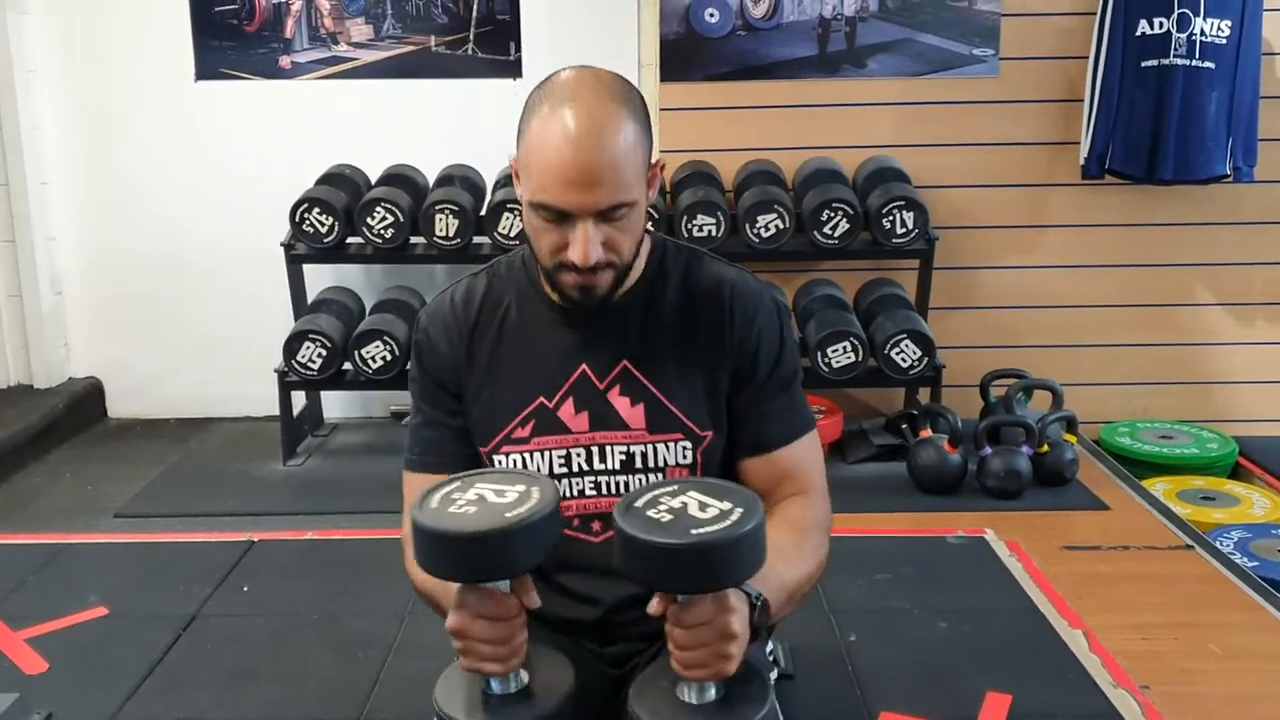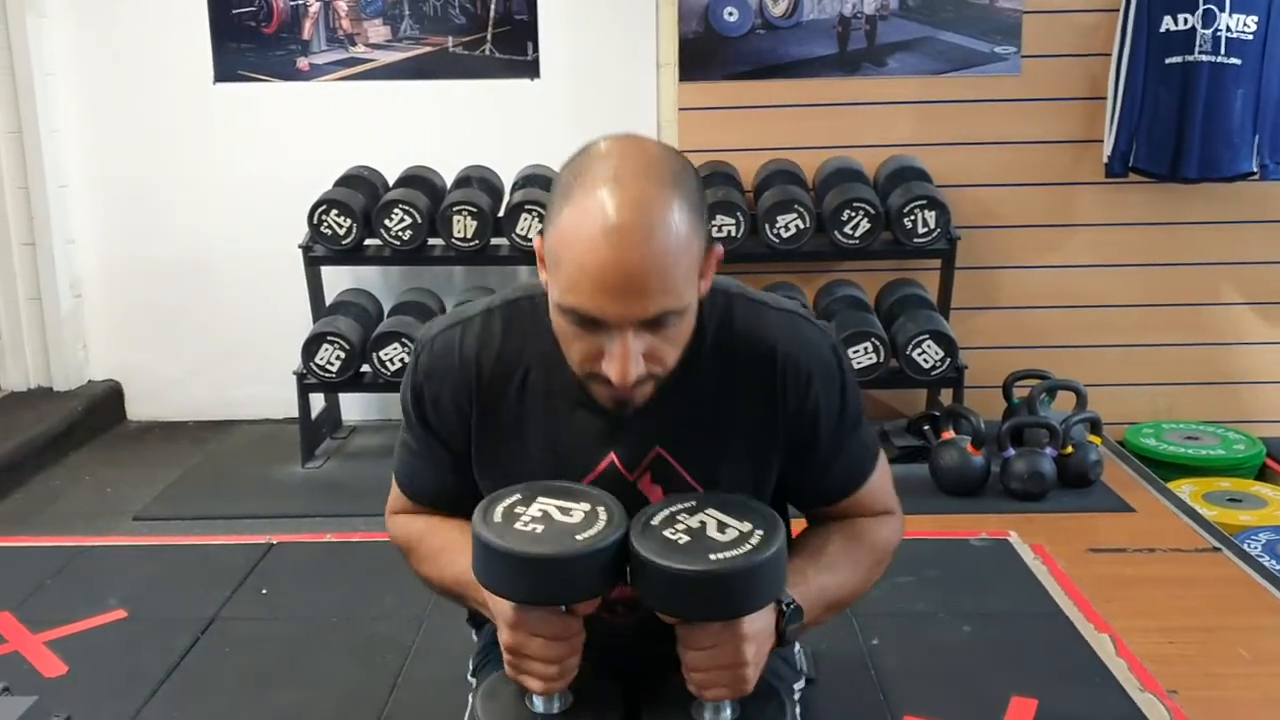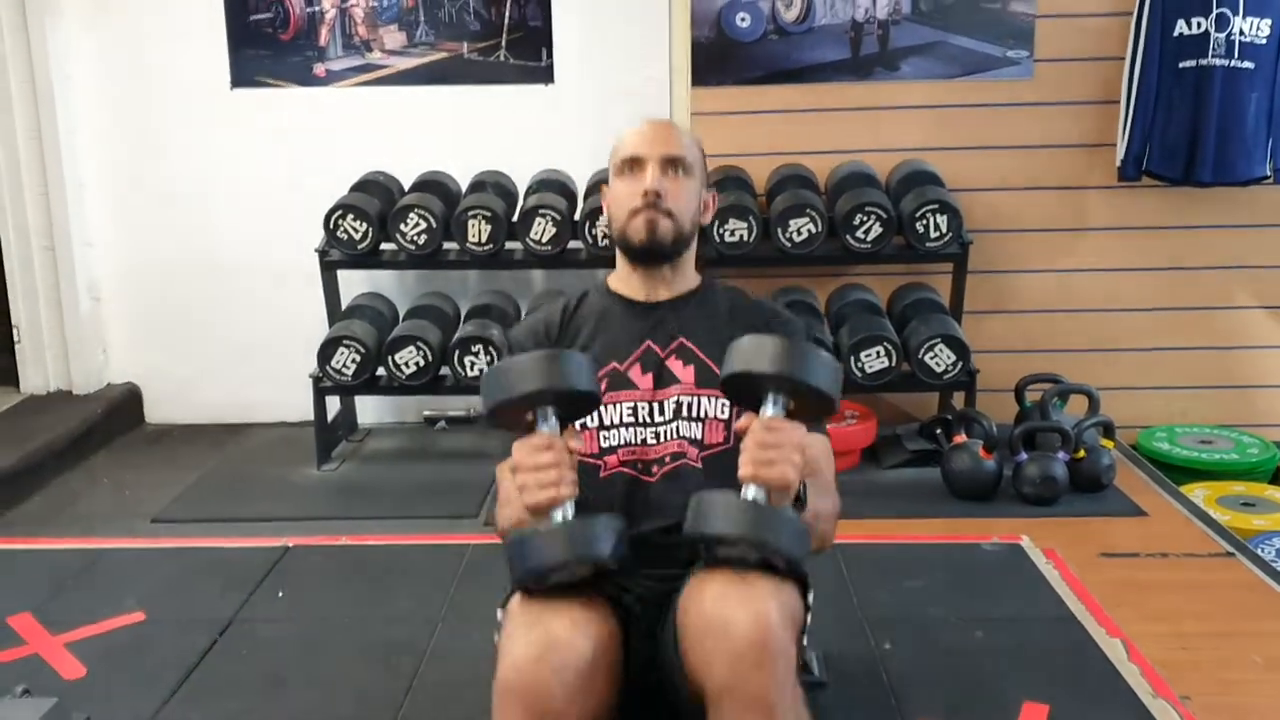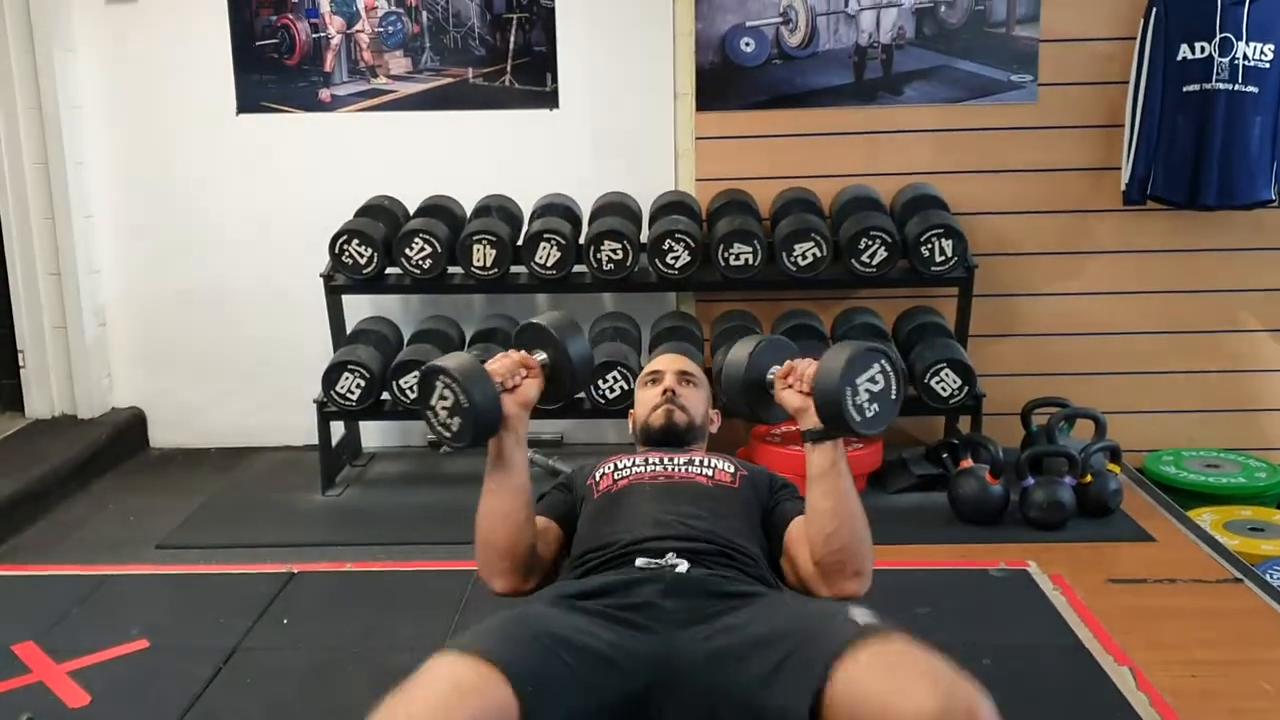
dt=1s
person 1, frame 1
left shoulder: (737, 311)
right shoulder: (456, 325)
left elbow: (800, 500)
left wrist: (748, 599)
right wrist: (461, 590)
left hip: (687, 636)
right hip: (528, 636)
person 1, frame 2
left shoulder: (790, 357)
right shoulder: (459, 360)
left elbow: (869, 521)
right elbow: (416, 517)
left wrist: (774, 610)
right wrist: (502, 597)
left hip: (721, 653)
right hip: (543, 654)
person 1, frame 3
left shoulder: (768, 329)
right shoulder: (545, 335)
left elbow: (820, 514)
right elbow: (510, 508)
left wrist: (792, 488)
right wrist: (529, 500)
left hip: (722, 585)
right hip: (588, 590)
left knee: (747, 628)
person 1, frame 4
left shoulder: (759, 483)
right shoulder: (583, 483)
left elbow: (840, 576)
right elbow: (509, 571)
left wrist: (821, 429)
right wrist: (512, 426)
